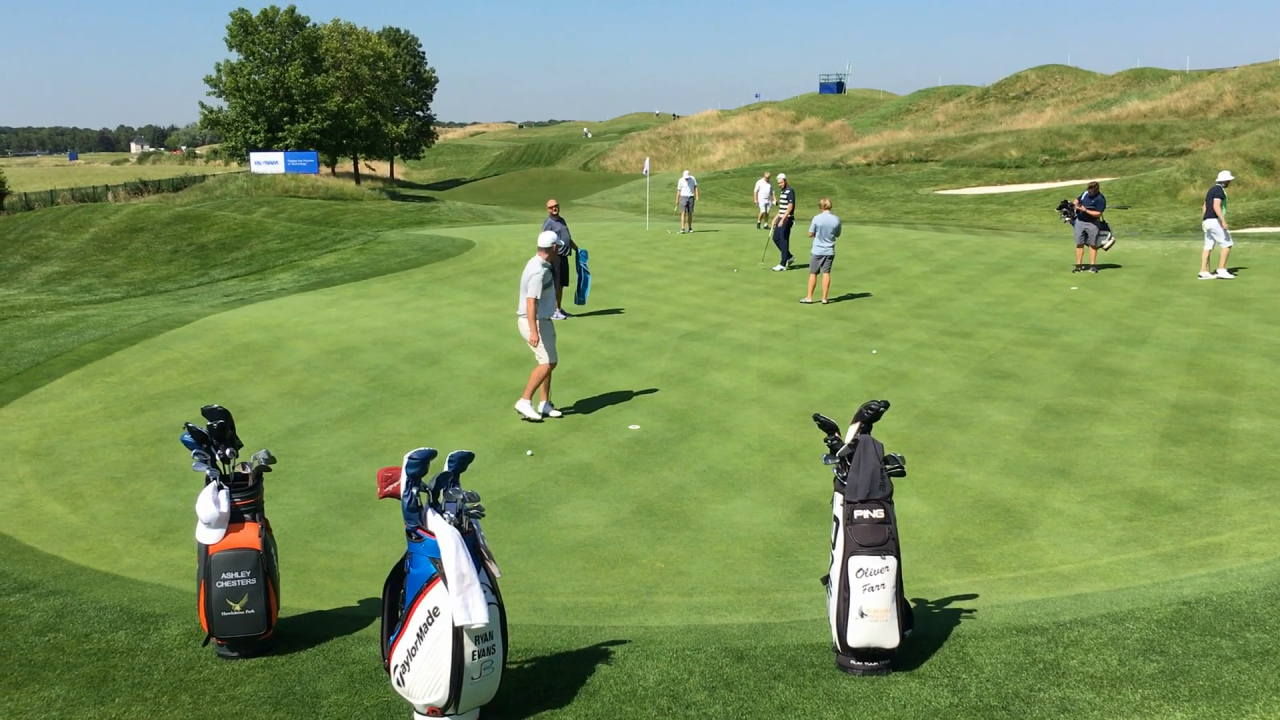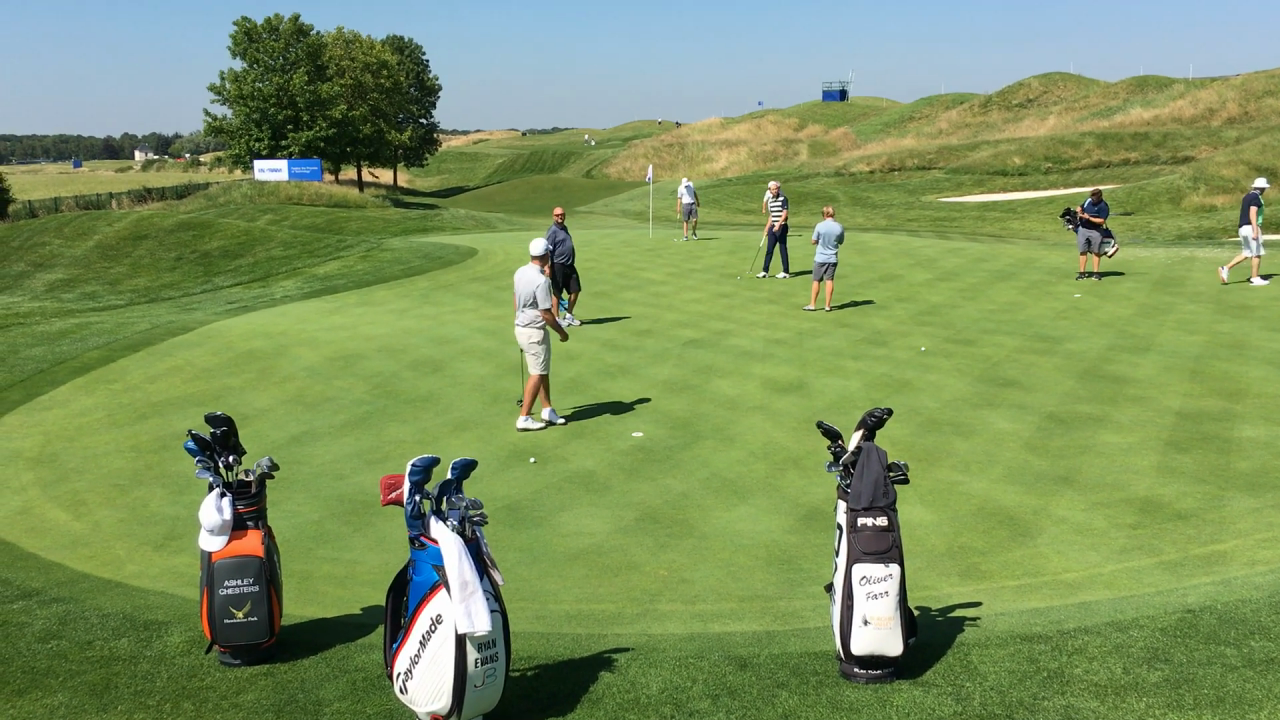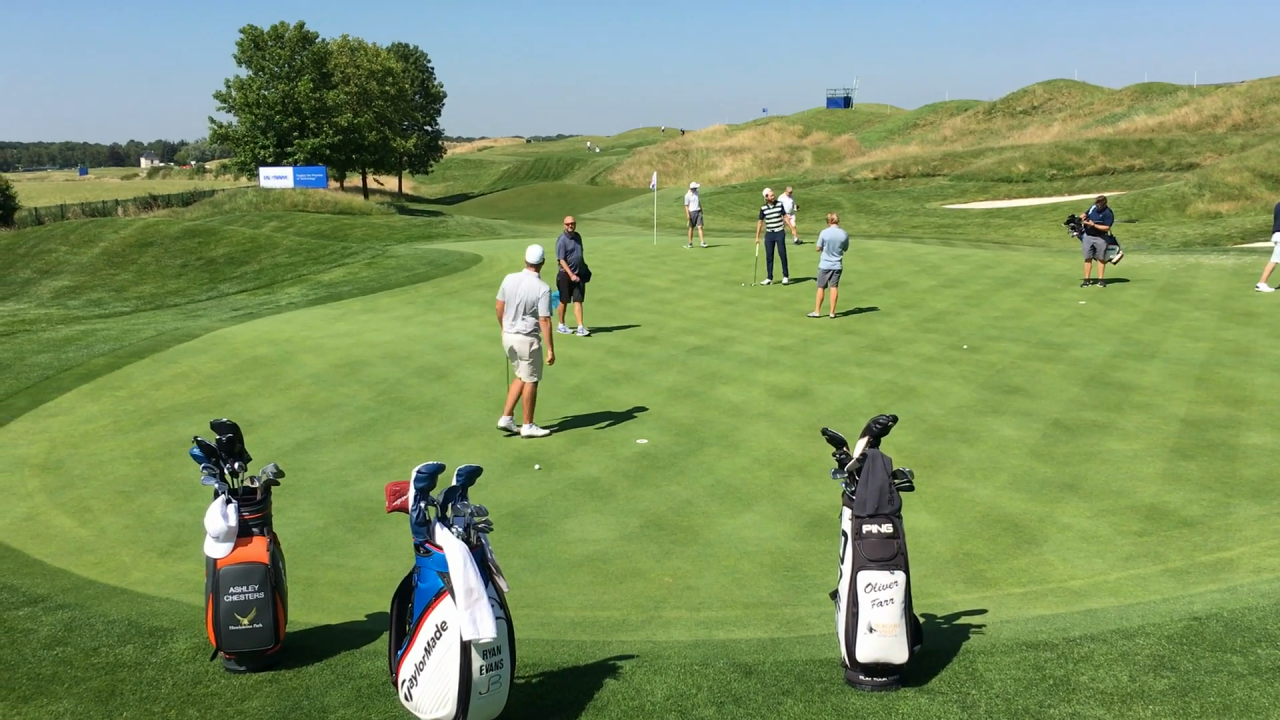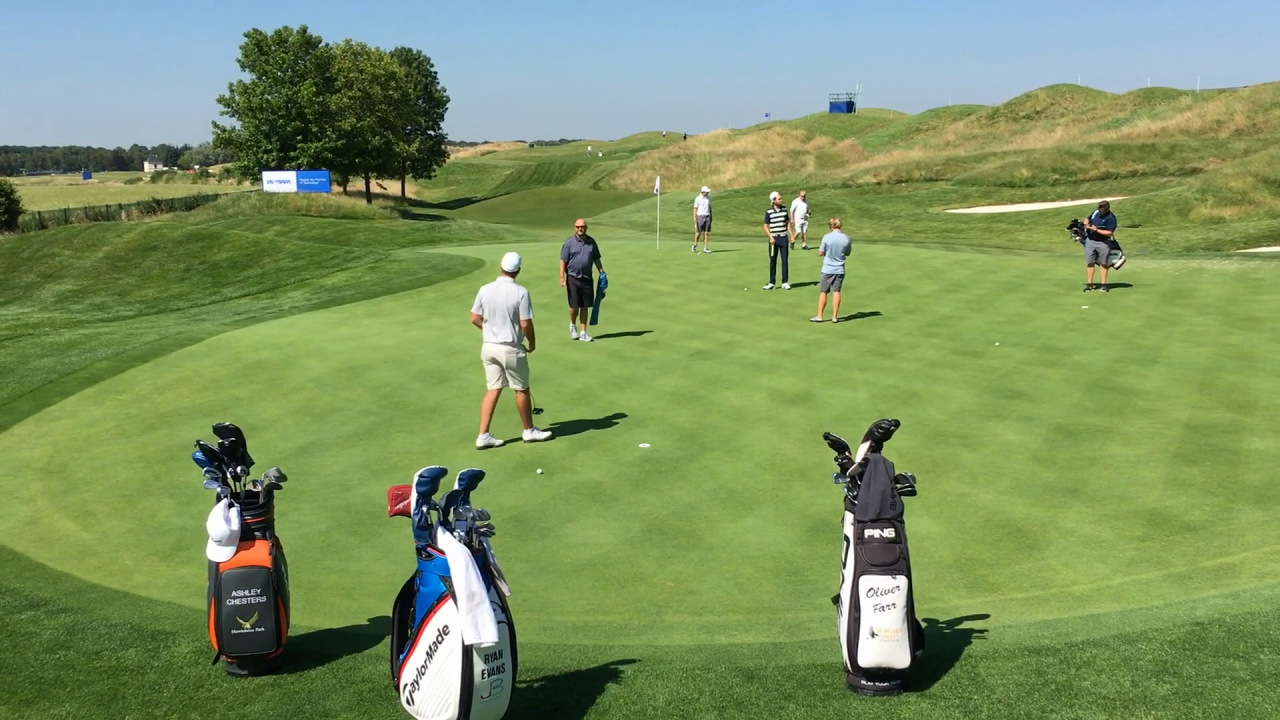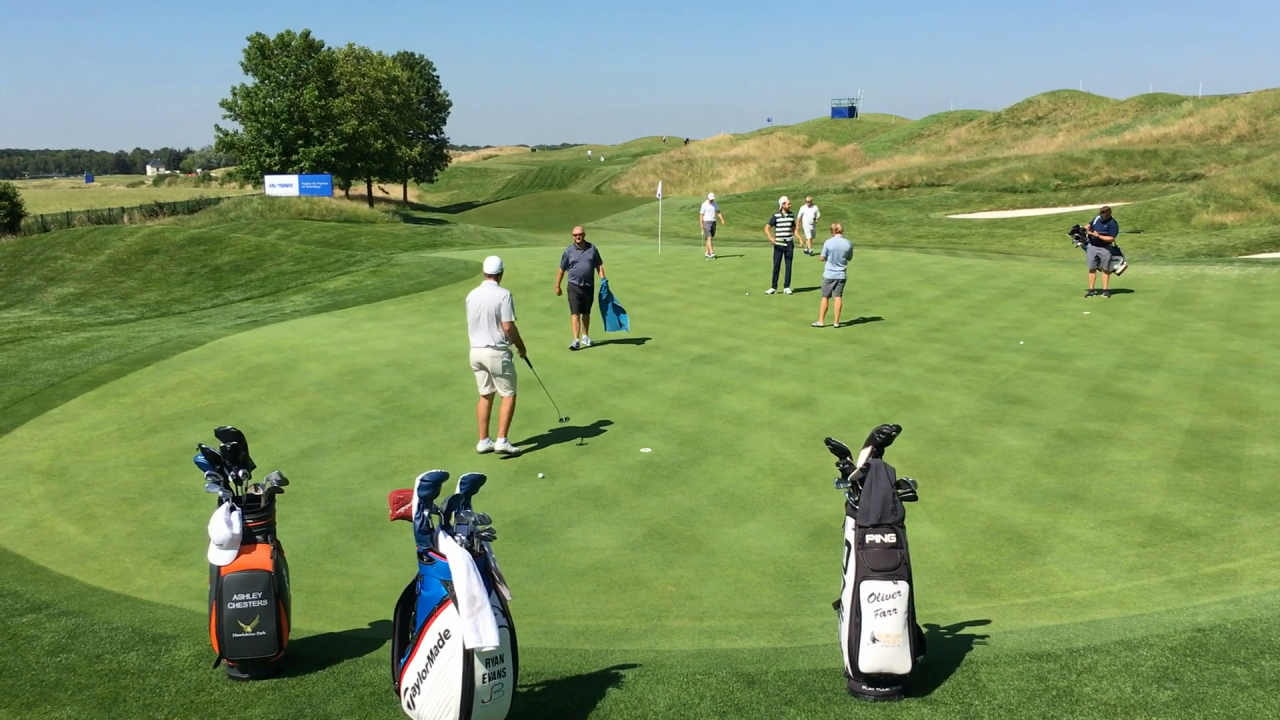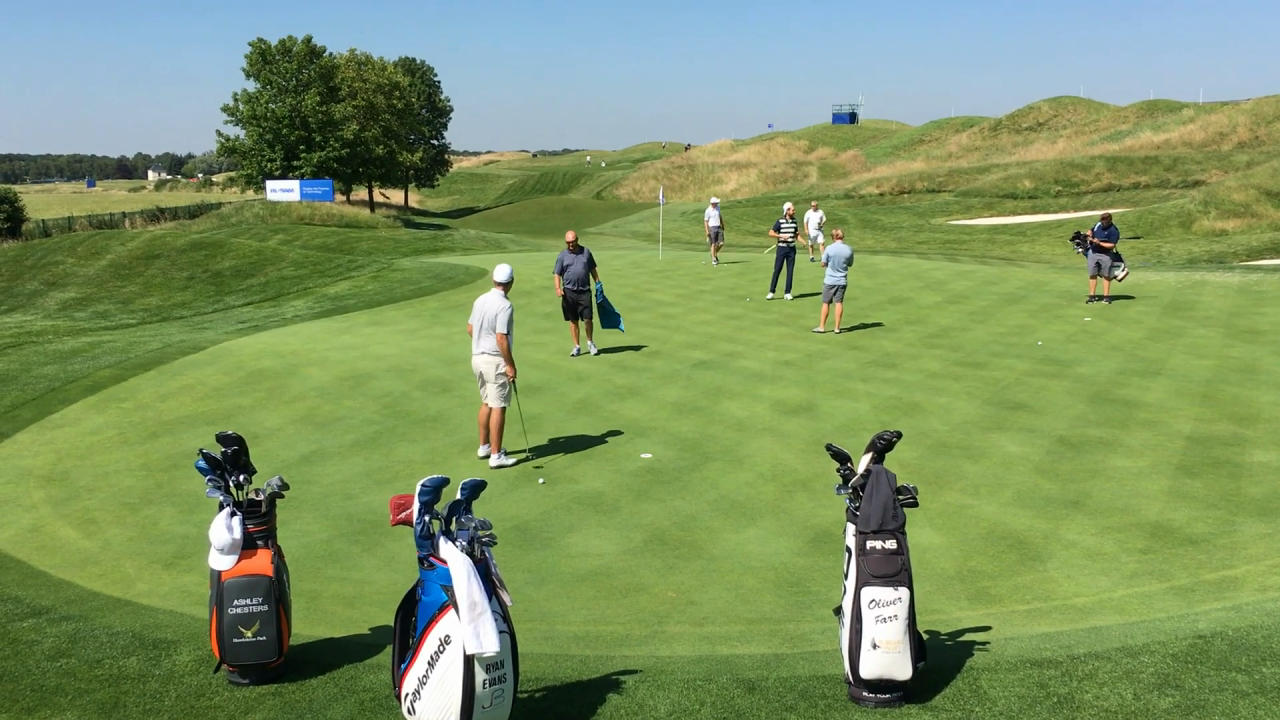
dt=0.4s
person 1, frame 1
left shoulder: (541, 265)
right shoulder: (538, 271)
right elbow: (530, 302)
right wrist: (533, 331)
left hip: (543, 320)
right hip: (534, 323)
left knee: (546, 362)
right knee: (548, 363)
left ankle: (544, 404)
right ankle: (525, 401)
person 1, frame 2
left shoulder: (521, 272)
right shoulder: (541, 280)
left elbow: (516, 300)
right elbow: (546, 313)
right wrist: (562, 332)
left hip: (522, 328)
right hip: (533, 332)
left knee: (542, 371)
right knee: (537, 374)
left ankle: (548, 411)
right ankle: (524, 418)
person 1, frame 3
left shoulder: (509, 279)
right shoulder: (542, 288)
left elbow: (499, 307)
right elbow: (544, 321)
left wrist: (503, 327)
right wrist: (550, 349)
left hip: (509, 336)
right hip: (527, 339)
left knee: (521, 378)
right knee: (531, 382)
left ankle: (506, 417)
right ankle: (528, 426)
person 1, frame 4
left shoulder: (484, 290)
right shoulder: (520, 292)
left elbow: (474, 319)
right elbow: (526, 324)
right wrist: (532, 343)
left hip: (489, 347)
right hip: (510, 348)
left knee: (493, 390)
right knee: (522, 389)
left ankle: (483, 435)
right ankle: (529, 430)
person 1, frame 5
left shoulder: (471, 295)
right shoulder: (503, 294)
right elbow: (508, 327)
right wrist: (520, 346)
left hip: (476, 351)
right hip: (497, 352)
left knee: (485, 396)
right knee: (508, 394)
left ankle: (484, 441)
right ankle: (502, 440)
person 1, frame 6
left shoulder: (480, 300)
right shoulder: (504, 305)
left elbow: (470, 330)
right elbow: (501, 339)
right wrist: (510, 365)
left hip: (478, 358)
right hip: (495, 360)
left knee: (487, 403)
right knee: (498, 407)
left ankle: (484, 446)
right ankle: (496, 455)
